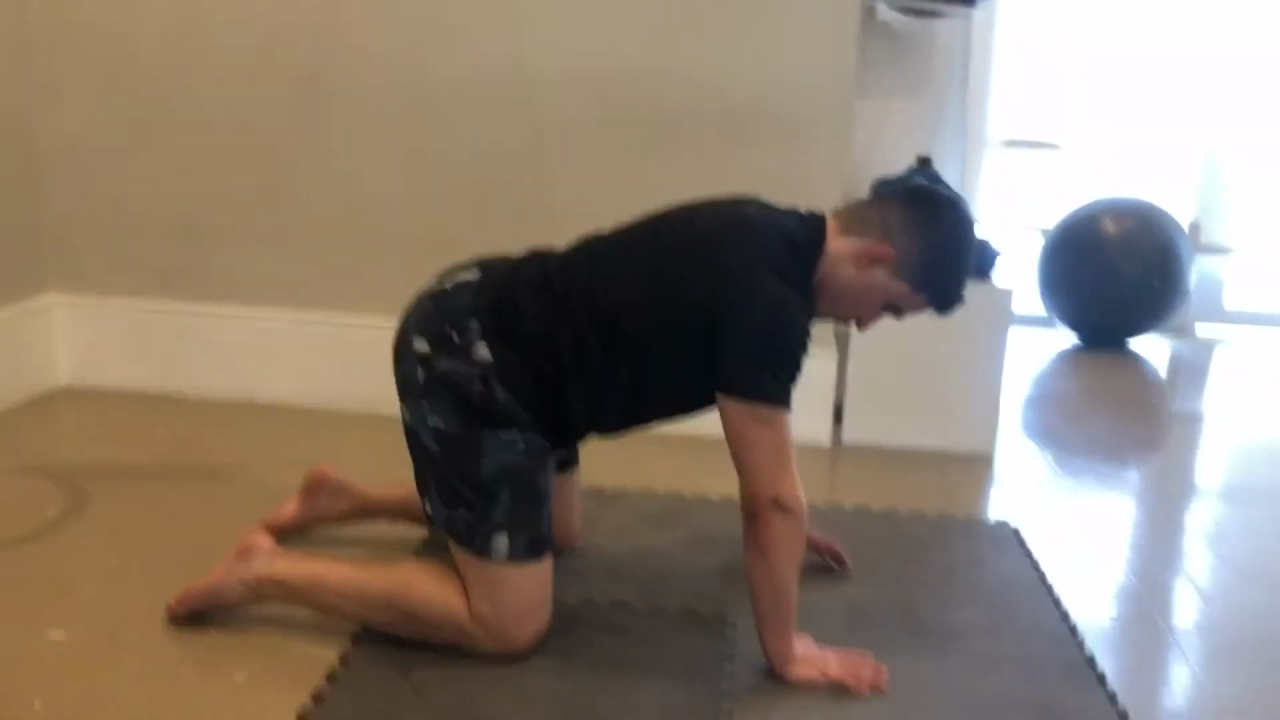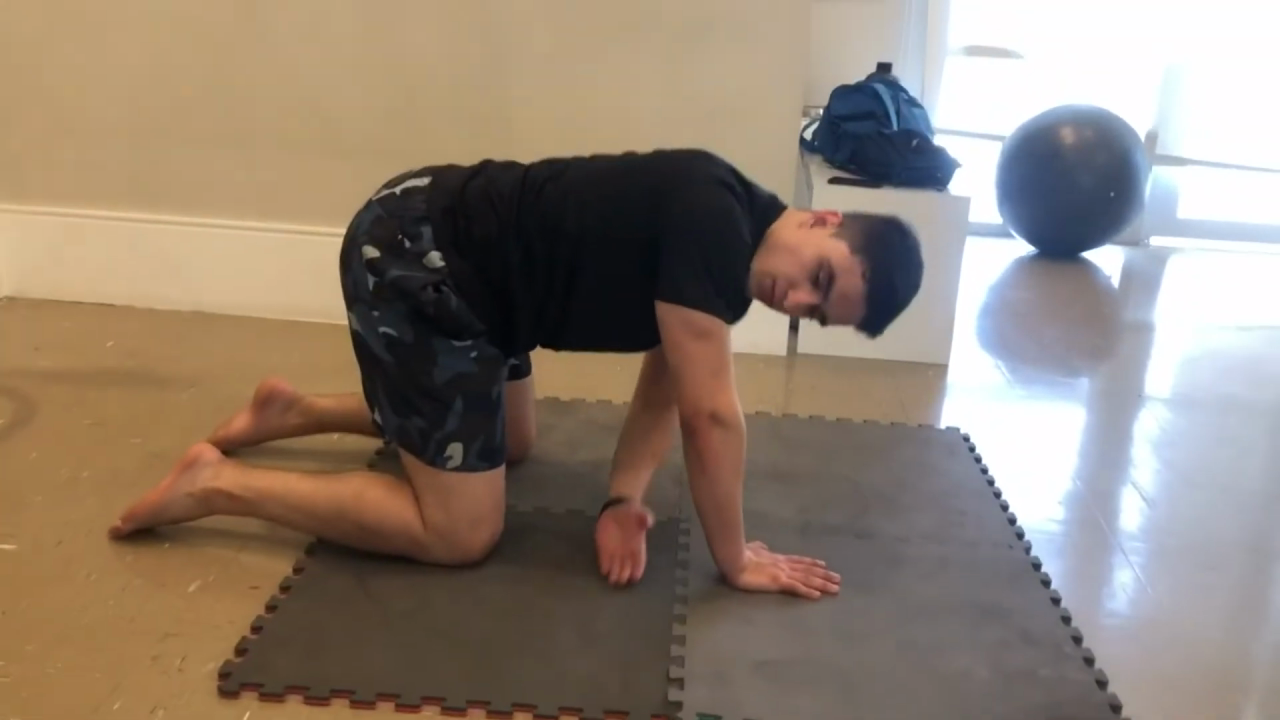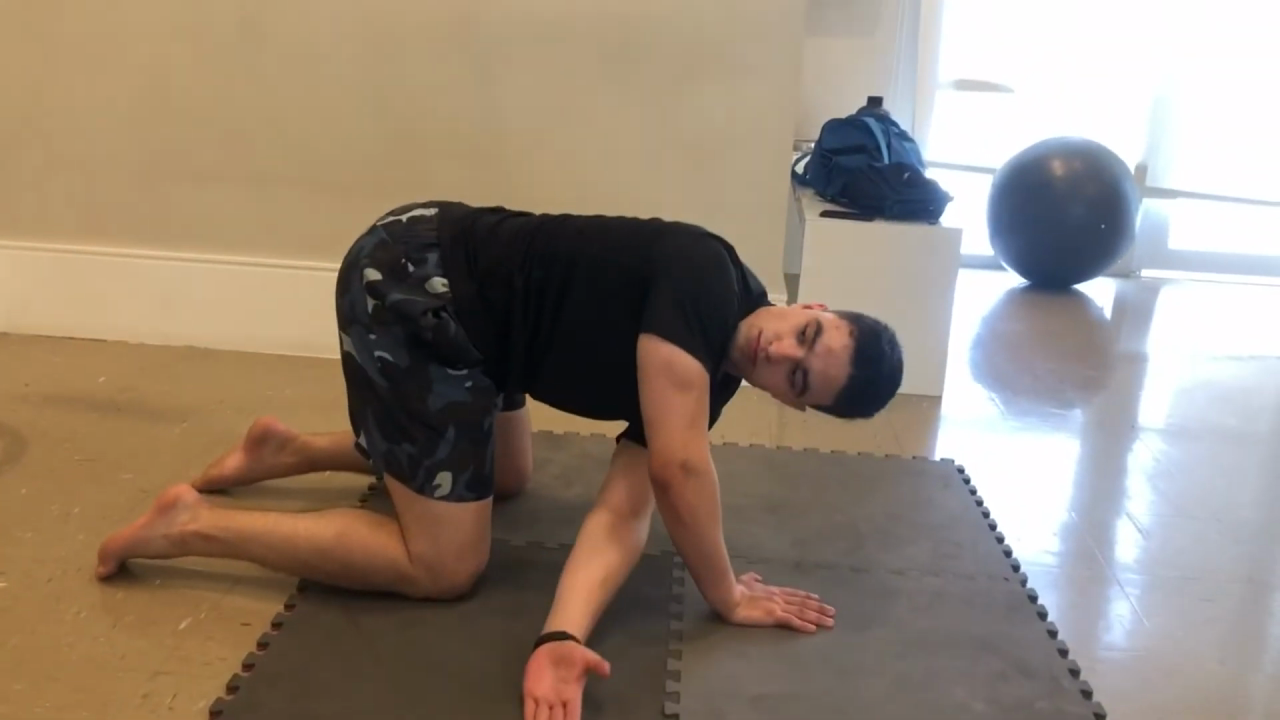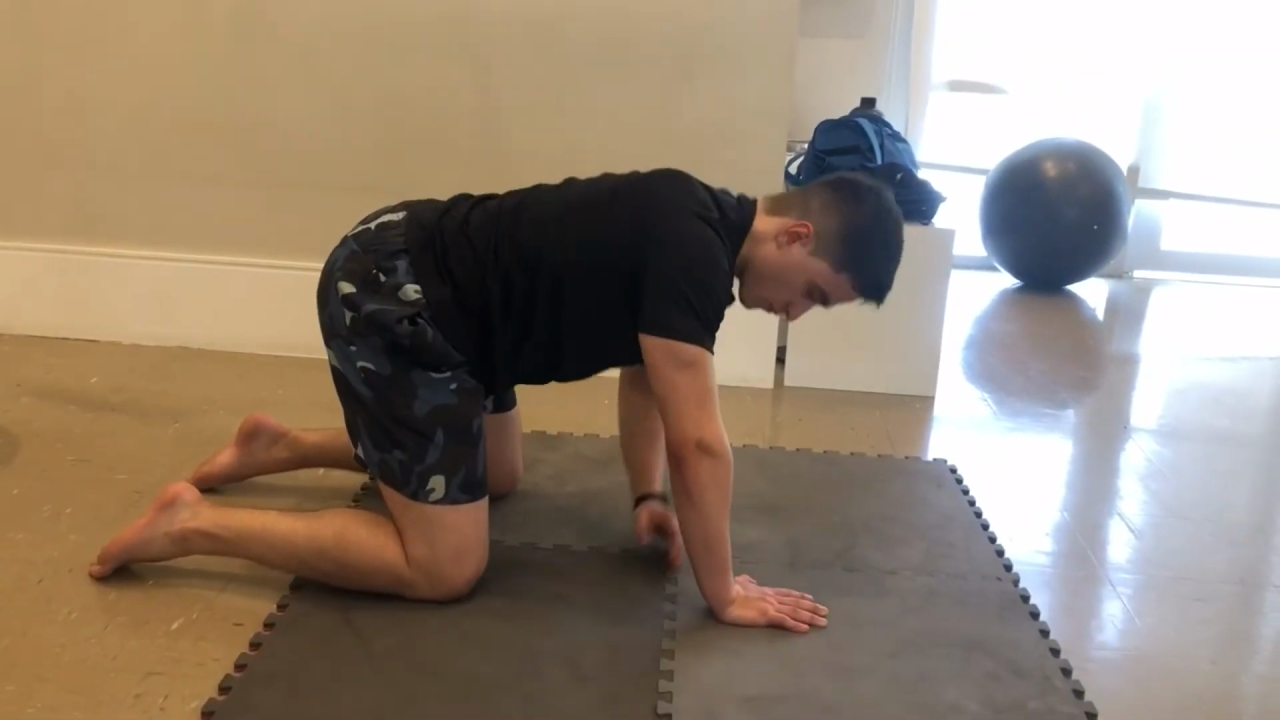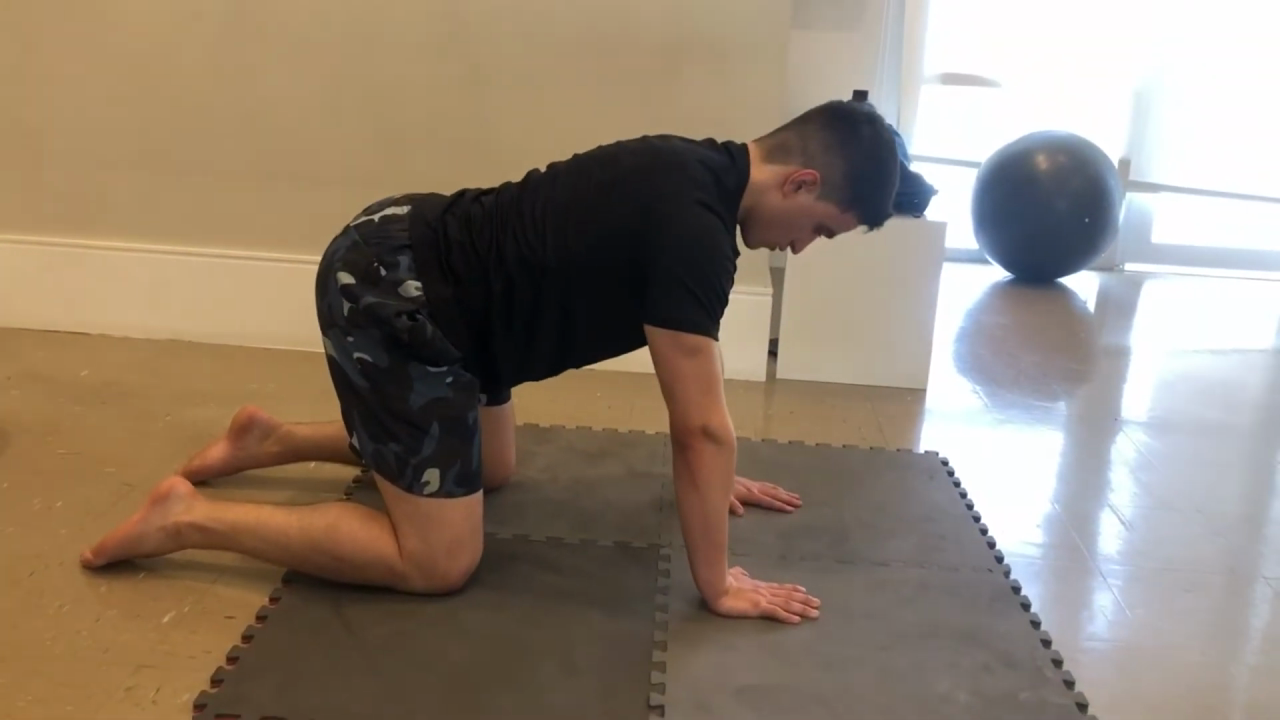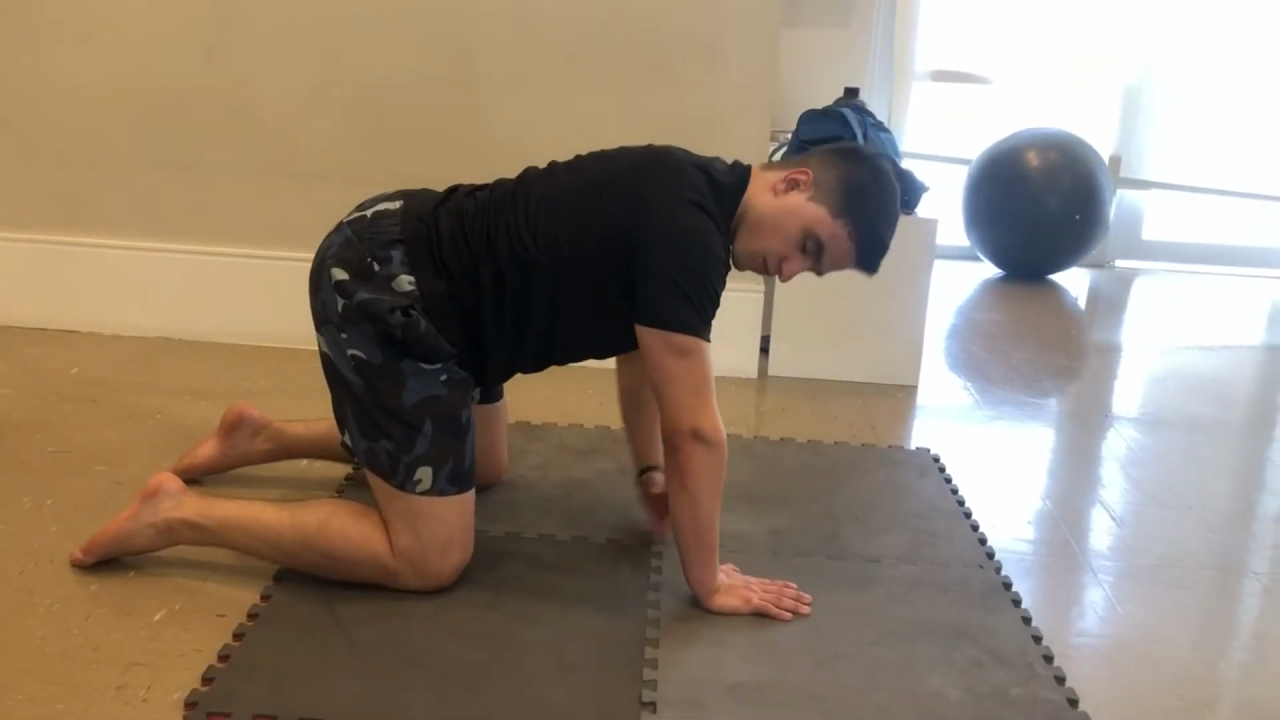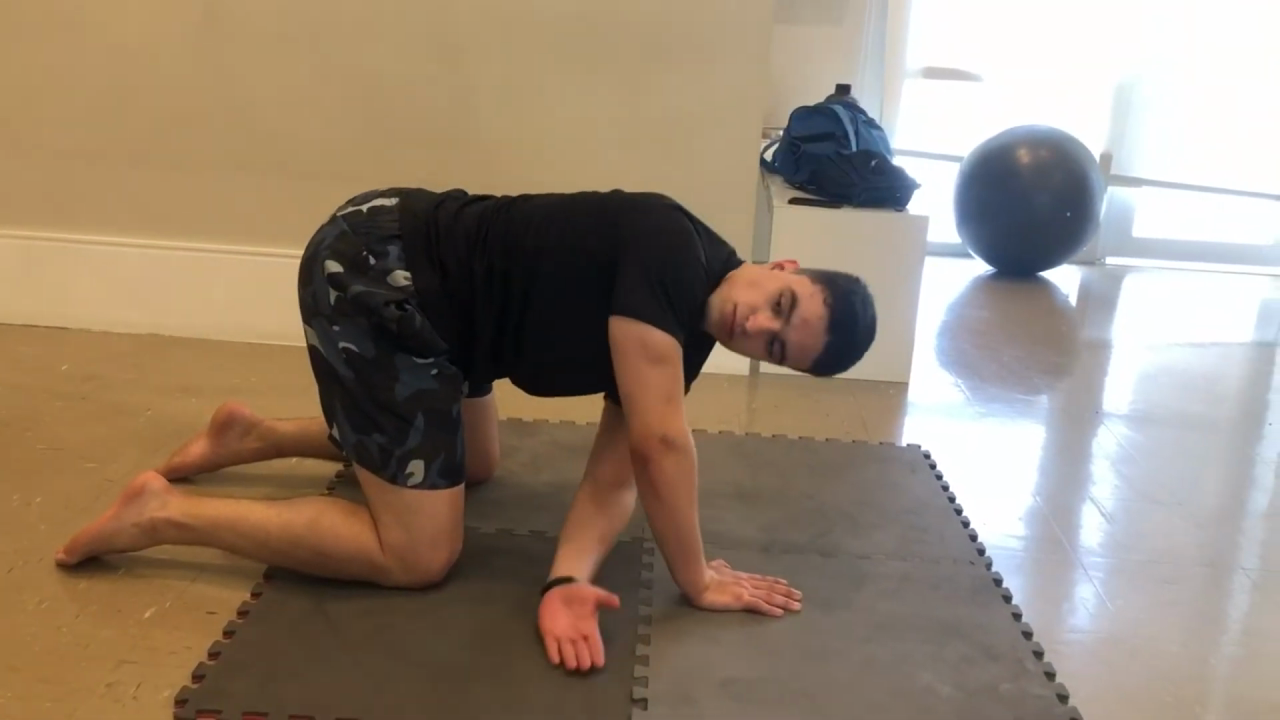
dt=0.7s
person 1, frame 1
left shoulder: (772, 246)
right shoulder: (768, 293)
left elbow: (748, 444)
right elbow: (772, 499)
left wrist: (781, 533)
right wrist: (786, 653)
left hip: (485, 340)
right hip: (465, 360)
left knee: (556, 535)
right knee: (509, 624)
left ankle: (344, 496)
right ankle: (269, 570)
person 1, frame 2
left shoulder: (733, 251)
right shoulder: (713, 218)
left elbow: (665, 389)
right elbow: (710, 414)
left wrist: (622, 499)
right wrist: (736, 560)
left hip: (446, 255)
right hip: (412, 259)
left knee: (510, 443)
right knee: (462, 532)
left ankle: (295, 408)
right ankle: (219, 483)
person 1, frame 3
left shoulder: (711, 373)
right shoulder: (706, 280)
left elbow: (622, 511)
right elbow: (679, 467)
left wrist: (560, 638)
right wrist: (727, 595)
left hip: (443, 300)
right hip: (410, 280)
left knee: (506, 477)
right knee: (446, 565)
left ankle: (288, 448)
right ankle: (195, 525)
person 1, frame 4
left shoulder: (699, 236)
right shoulder: (692, 247)
left elbow: (645, 382)
right elbow: (699, 442)
left wrist: (649, 498)
right wrist: (723, 593)
left hip: (417, 283)
right hip: (389, 299)
left knee: (495, 477)
right knee: (445, 568)
left ankle: (281, 444)
right ankle: (195, 524)
person 1, frame 5
left shoulder: (694, 178)
right shoulder: (694, 226)
right elbow: (702, 428)
left wrist: (713, 474)
right wrist: (717, 585)
left hip: (409, 260)
right hip: (390, 296)
left knee: (489, 470)
right knee: (440, 561)
left ankle: (274, 437)
right ankle: (191, 517)
person 1, frame 6
left shoulder: (690, 196)
right shoulder: (685, 228)
left elbow: (638, 352)
right elbow: (693, 429)
left wrist: (651, 473)
right wrist: (708, 581)
left hip: (407, 262)
right hip: (382, 288)
left knee: (481, 469)
right knee: (430, 558)
left ankle: (264, 436)
right ankle: (181, 514)
person 1, frame 7
left shoulder: (687, 333)
right shoulder: (671, 252)
left elbow: (617, 471)
right elbow: (658, 443)
left wrist: (567, 580)
right wrist: (696, 580)
left hip: (405, 283)
right hip: (371, 273)
left knee: (473, 466)
right knee: (418, 553)
left ankle: (253, 433)
right ankle: (163, 513)
